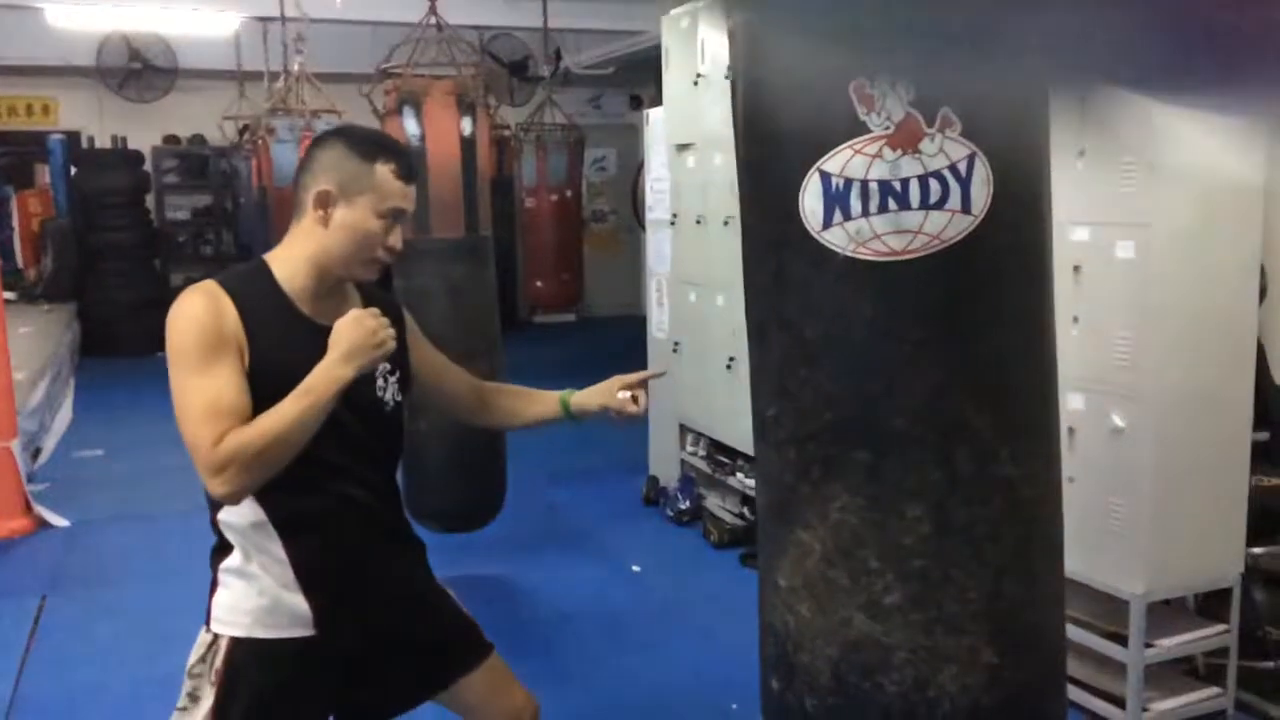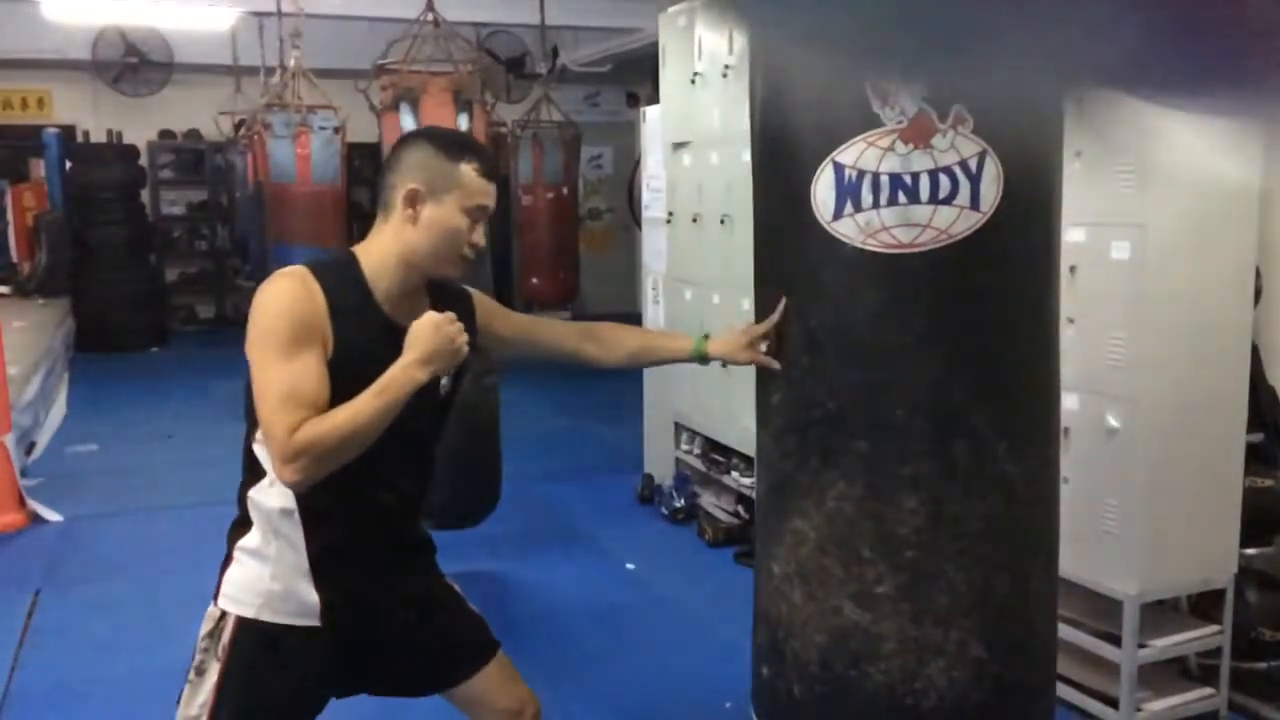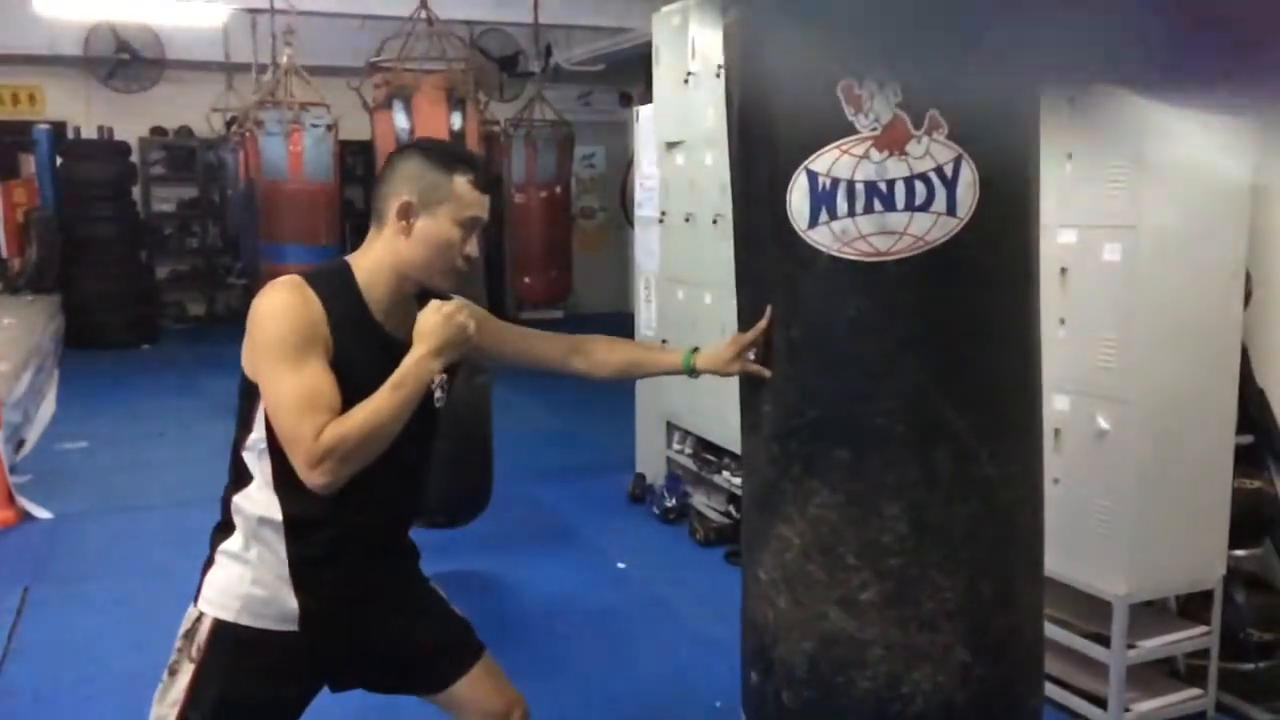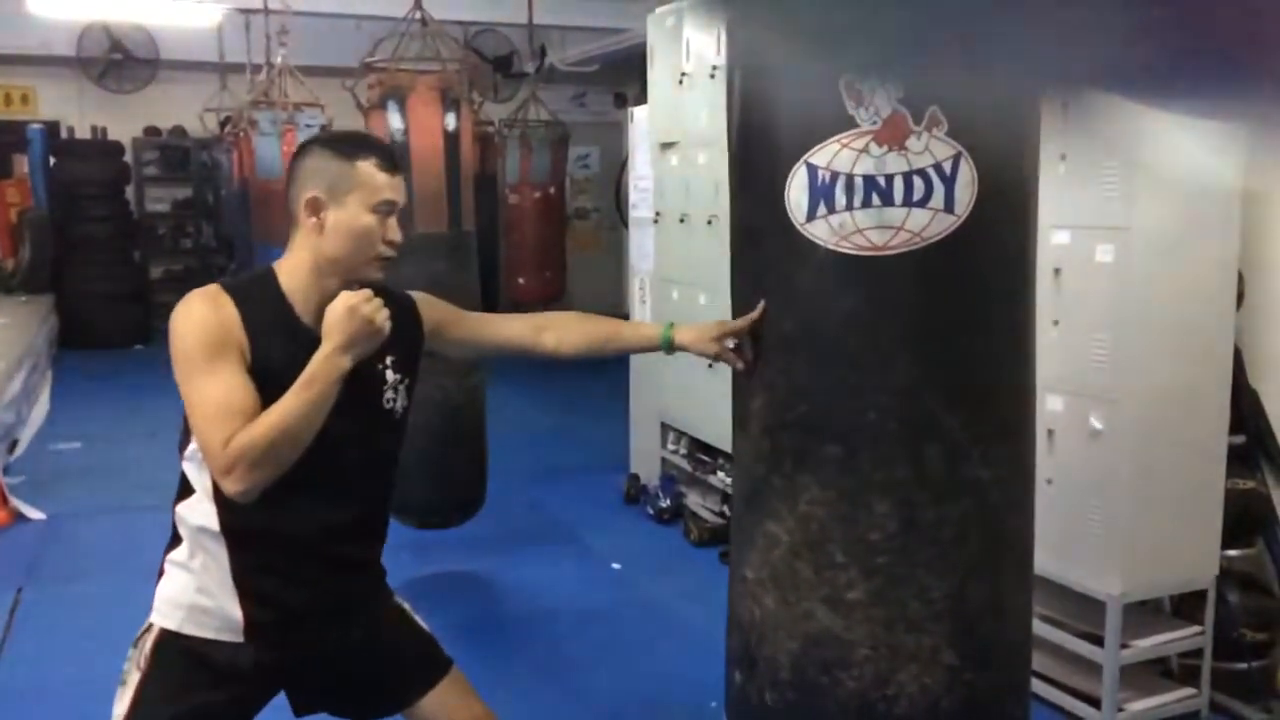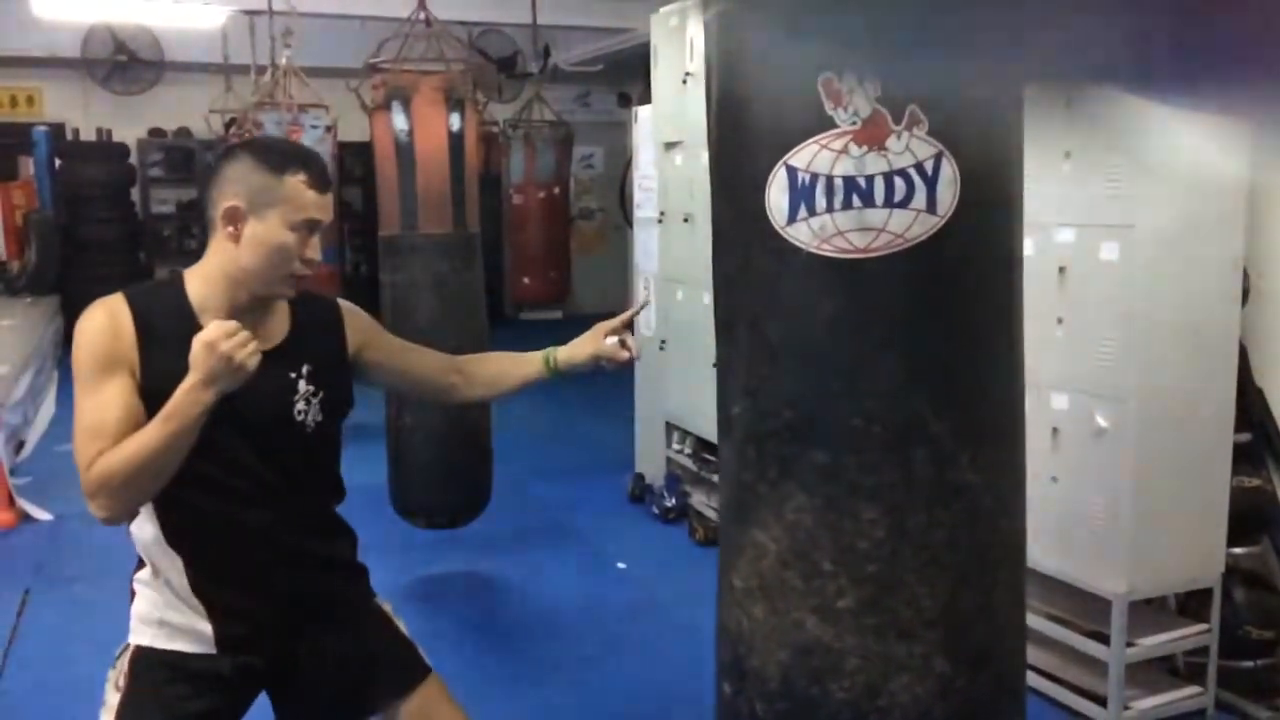
dt=1s
person 1, frame 1
left shoulder: (384, 316)
right shoulder: (212, 311)
left elbow: (476, 400)
right elbow: (225, 473)
left wrist: (580, 401)
right wrist: (338, 365)
left hip: (390, 580)
right hip: (273, 611)
person 1, frame 2
left shoulder: (457, 309)
right shoulder: (297, 296)
left elbow: (587, 341)
right elbow: (296, 460)
left wrist: (710, 347)
right wrist: (414, 366)
left hip: (397, 570)
right hip: (283, 596)
person 1, frame 3
left shoulder: (445, 314)
right shoulder: (292, 307)
left elbow: (572, 353)
right elbow: (322, 464)
left wrist: (696, 360)
right wrist: (426, 358)
left hip: (382, 575)
right hip: (266, 594)
person 1, frame 4
left shoulder: (405, 316)
right shoulder: (213, 315)
left elbow: (543, 332)
right elbow: (241, 472)
left wrist: (676, 336)
right wrist: (337, 354)
left hip: (348, 598)
right hip: (218, 614)
person 1, frame 5
left shoulder: (334, 326)
right shoulder: (119, 326)
left elbow: (456, 377)
right elbow: (108, 497)
left wrist: (566, 356)
right wrist: (201, 387)
left hip: (327, 601)
right hip: (189, 624)
